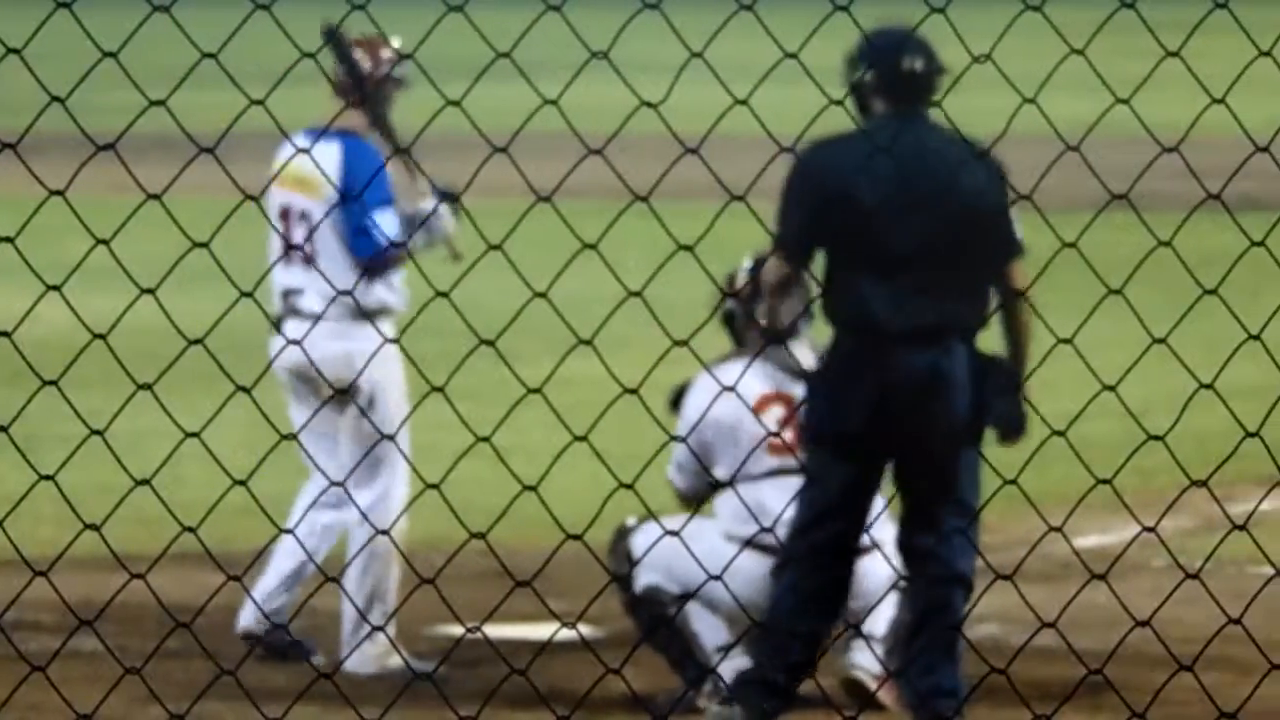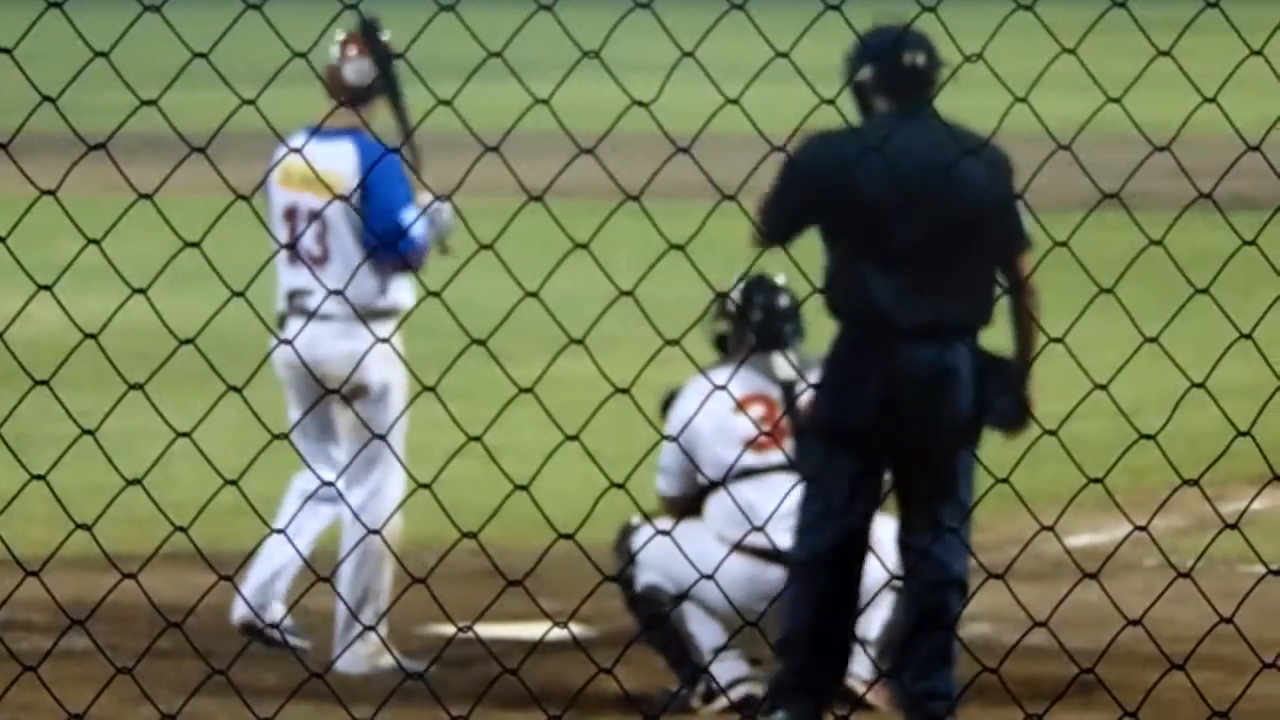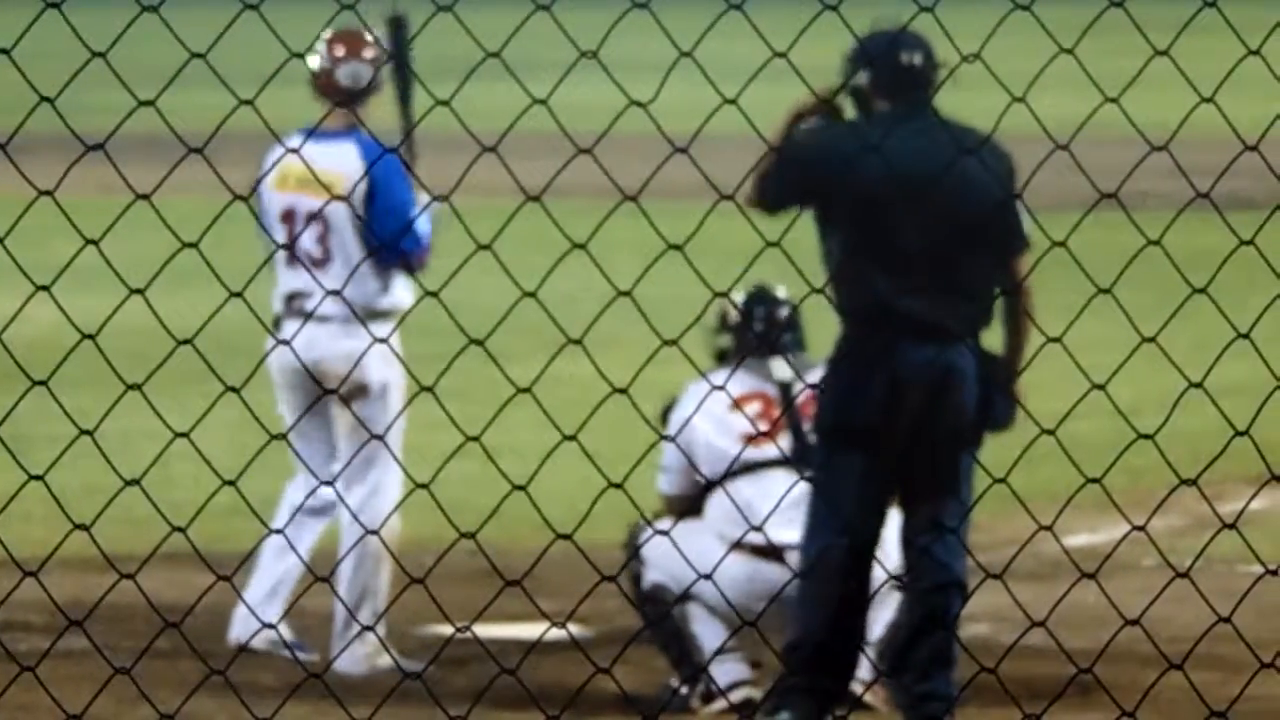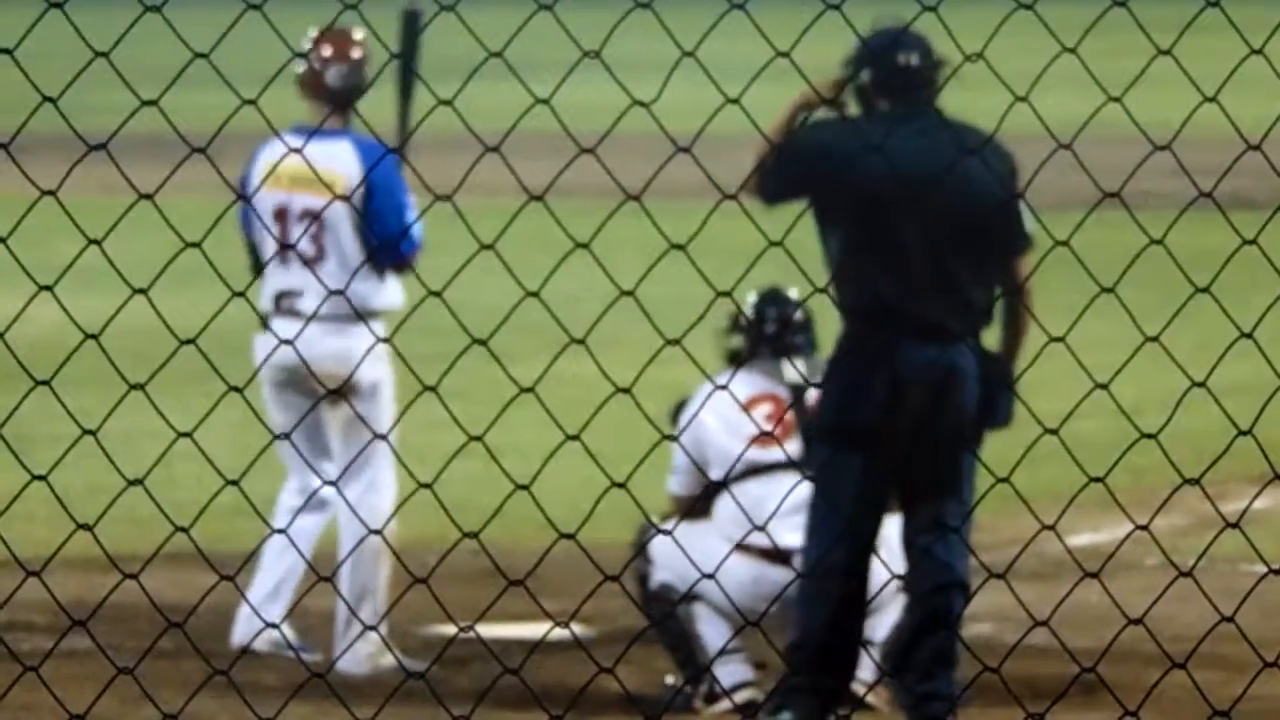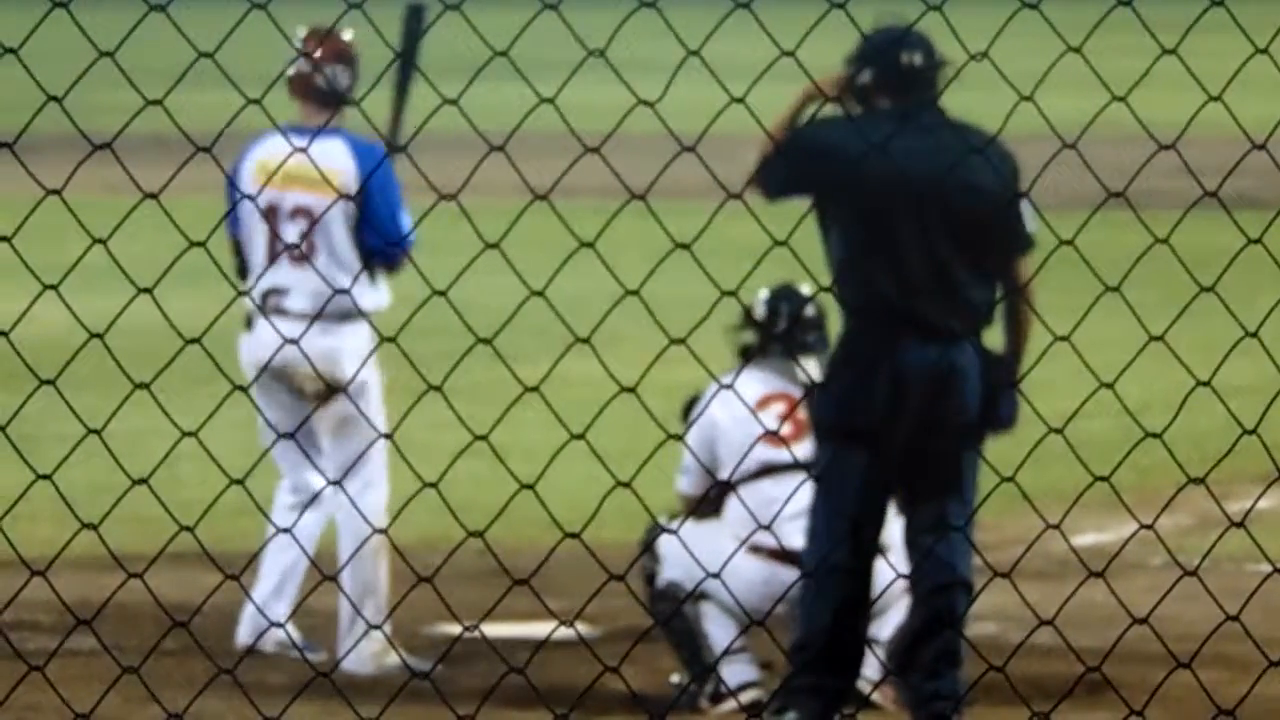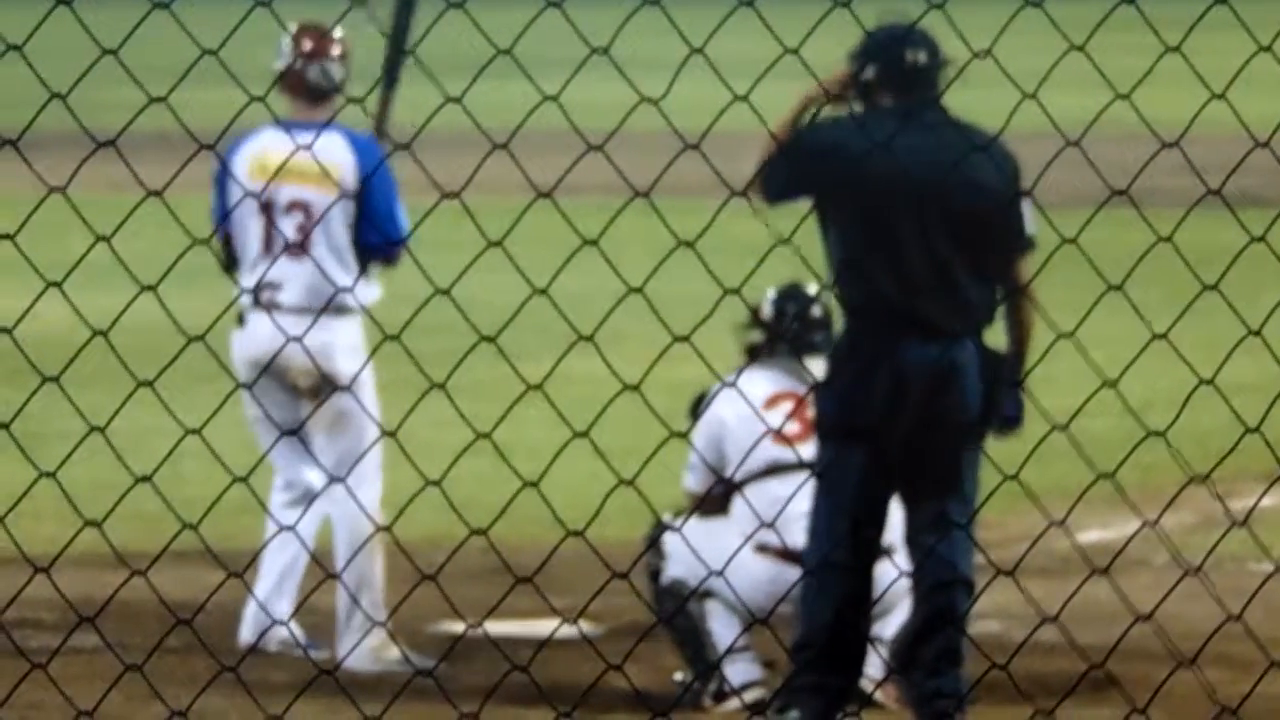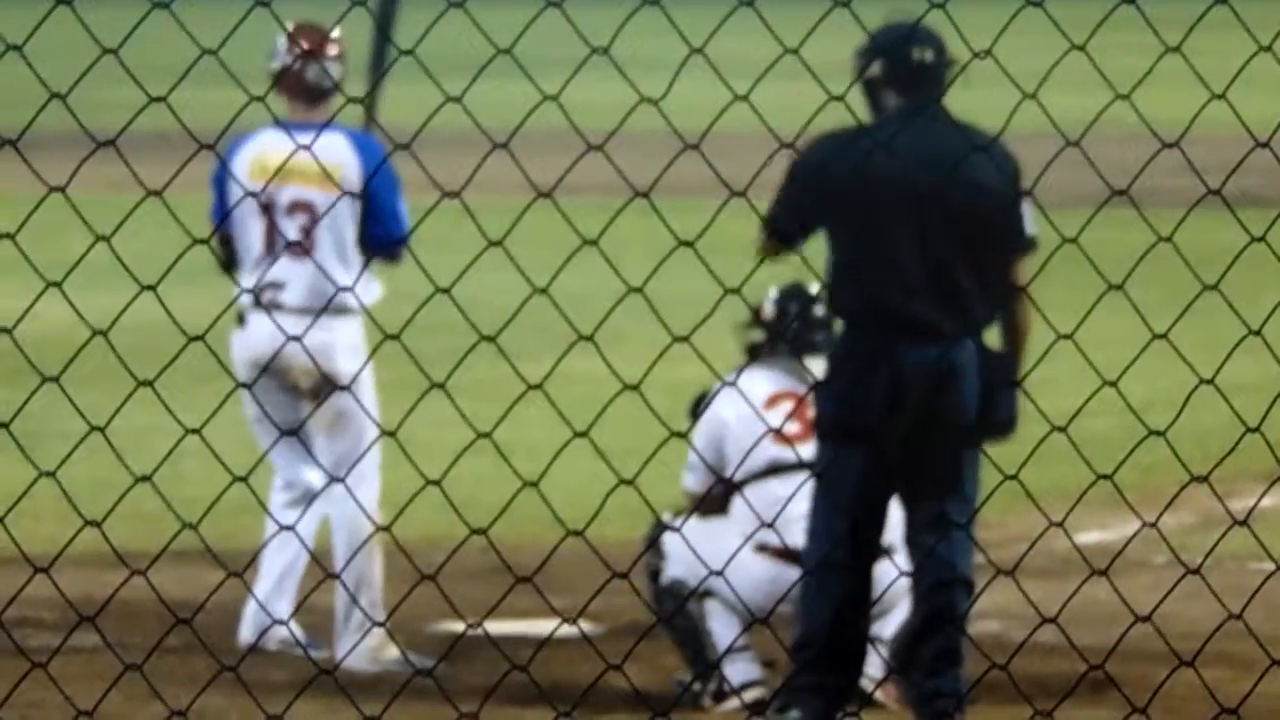
dt=0.2s
person 1, frame 1
left shoulder: (827, 163)
right shoulder: (977, 166)
left elbow: (781, 271)
right elbow: (1011, 288)
left wrist: (769, 314)
right wrist: (1013, 386)
left hip: (861, 368)
right hip: (949, 369)
left knee: (819, 536)
right knee: (942, 541)
person 1, frame 2
left shoulder: (831, 155)
right shoulder: (984, 160)
left elbow: (765, 233)
right elbow: (1020, 279)
left wrist: (795, 171)
right wrist: (1020, 375)
left hip: (866, 362)
right hip: (952, 365)
left knee: (829, 535)
right knee: (938, 537)
person 1, frame 3
left shoulder: (834, 148)
right shoulder: (986, 158)
left elbow: (758, 194)
right elbow: (1015, 280)
left wrist: (796, 123)
right wrist: (1007, 372)
left hip: (872, 361)
right hip: (955, 365)
left knee: (838, 536)
right knee: (938, 535)
person 1, frame 4
left shoulder: (838, 145)
right shoulder: (989, 158)
left elbow: (758, 181)
right elbow: (1016, 281)
left wrist: (802, 107)
right wrist: (1003, 371)
left hip: (873, 360)
right hip: (956, 364)
left knee: (839, 535)
right knee: (940, 535)
person 1, frame 5
left shoulder: (839, 143)
right shoulder: (989, 157)
left elbow: (761, 174)
right elbow: (1016, 281)
left wrist: (808, 100)
right wrist: (1009, 374)
left hip: (873, 360)
right hip: (957, 363)
left knee: (841, 533)
right knee: (944, 534)
person 1, frame 6
left shoulder: (841, 144)
right shoulder: (990, 157)
left elbow: (761, 180)
right elbow: (1016, 281)
left wrist: (811, 101)
right wrist: (1013, 376)
left hip: (873, 359)
right hip: (957, 363)
left knee: (842, 531)
right knee: (945, 533)
person 1, frame 7
left shoulder: (839, 155)
right shoulder: (991, 159)
left elbow: (771, 243)
right elbow: (1012, 286)
left wrist: (809, 170)
right wrist: (1007, 381)
left hip: (871, 361)
right hip: (956, 365)
left knee: (841, 533)
right knee: (944, 533)
person 2, frame 1
left shoulder: (291, 152)
right shoulder: (360, 155)
right elbow: (373, 253)
left wrist: (407, 217)
right wrist: (424, 225)
left hip: (295, 336)
right hip: (354, 339)
left knee: (332, 485)
right knee: (377, 491)
left ankle: (266, 611)
right ankle: (368, 644)
person 2, frame 2
left shoulder: (285, 154)
right shoulder: (372, 157)
right elbow: (408, 250)
right wrist: (433, 217)
left hip: (295, 336)
right hip: (359, 339)
left knee: (321, 475)
right knee: (373, 491)
left ankle: (261, 597)
right ankle: (360, 645)
person 2, frame 3
left shoulder: (277, 158)
right shoulder: (374, 160)
left elbow: (280, 246)
right elbow: (411, 252)
right wrist: (422, 216)
left hip: (292, 337)
right hip: (359, 341)
left knee: (312, 482)
right knee: (371, 492)
left ankle: (258, 618)
right ankle: (360, 645)
person 2, frame 4
left shoulder: (265, 157)
right shoulder: (370, 159)
left elbow: (257, 255)
right elbow: (403, 252)
right wrist: (407, 214)
left hip: (280, 338)
right hip: (349, 341)
left knee: (308, 482)
right knee: (366, 490)
left ankle: (259, 622)
right ankle: (361, 645)
person 2, frame 5
left shoulder: (252, 156)
right shoulder: (363, 159)
left elbow: (242, 260)
right elbow: (393, 253)
left hip: (265, 337)
right hip: (337, 339)
left knee: (302, 482)
right knee: (360, 489)
left ankle: (264, 623)
right ankle: (365, 644)
person 2, frame 6
left shoulder: (243, 151)
right shoulder: (359, 153)
left elbow: (230, 254)
right elbow: (388, 248)
left hip: (258, 332)
right hip: (329, 334)
left knee: (296, 478)
right knee: (354, 484)
left ankle: (268, 621)
right ankle: (365, 641)
person 2, frame 7
left shoulder: (241, 152)
right shoulder: (361, 152)
left elbow: (227, 254)
right elbow: (392, 245)
left hip: (258, 332)
right hip: (330, 333)
left knee: (295, 478)
right knee: (352, 484)
left ankle: (267, 620)
right ankle: (364, 640)
person 3, frame 1
left shoulder: (716, 385)
left elbow: (688, 492)
left hip: (757, 574)
right hip: (854, 577)
left knee: (635, 548)
right knee: (896, 543)
left ankle: (723, 679)
right ankle: (870, 663)
person 3, frame 2
left shoulder: (702, 391)
left elbow: (675, 504)
left hip: (749, 579)
left knee: (640, 546)
right knee: (889, 536)
left ankle: (723, 680)
right ankle: (862, 671)
person 3, frame 3
left shoulder: (702, 395)
left elbow: (676, 506)
left hip: (750, 576)
left knee: (651, 546)
right knee: (898, 532)
left ankle: (723, 683)
right ankle: (859, 672)
person 3, frame 4
left shoulder: (712, 396)
left elbow: (685, 507)
left hip: (757, 578)
left knee: (658, 546)
right knee: (900, 535)
left ankle: (726, 682)
right ankle: (863, 672)
person 3, frame 5
left shoulder: (724, 394)
left elbow: (693, 506)
left hip: (767, 578)
right hip: (866, 581)
left knee: (667, 546)
right knee: (906, 536)
left ankle: (732, 682)
right ankle: (870, 671)
person 3, frame 6
left shoulder: (733, 393)
left elbow: (701, 504)
left hip: (772, 576)
right hip: (872, 581)
left knee: (671, 542)
left ankle: (735, 680)
right ankle: (874, 670)
person 3, frame 7
left shoulder: (733, 392)
left elbow: (700, 503)
left hip: (773, 576)
right hip: (872, 581)
left knee: (671, 542)
left ankle: (735, 681)
right ankle: (874, 669)
